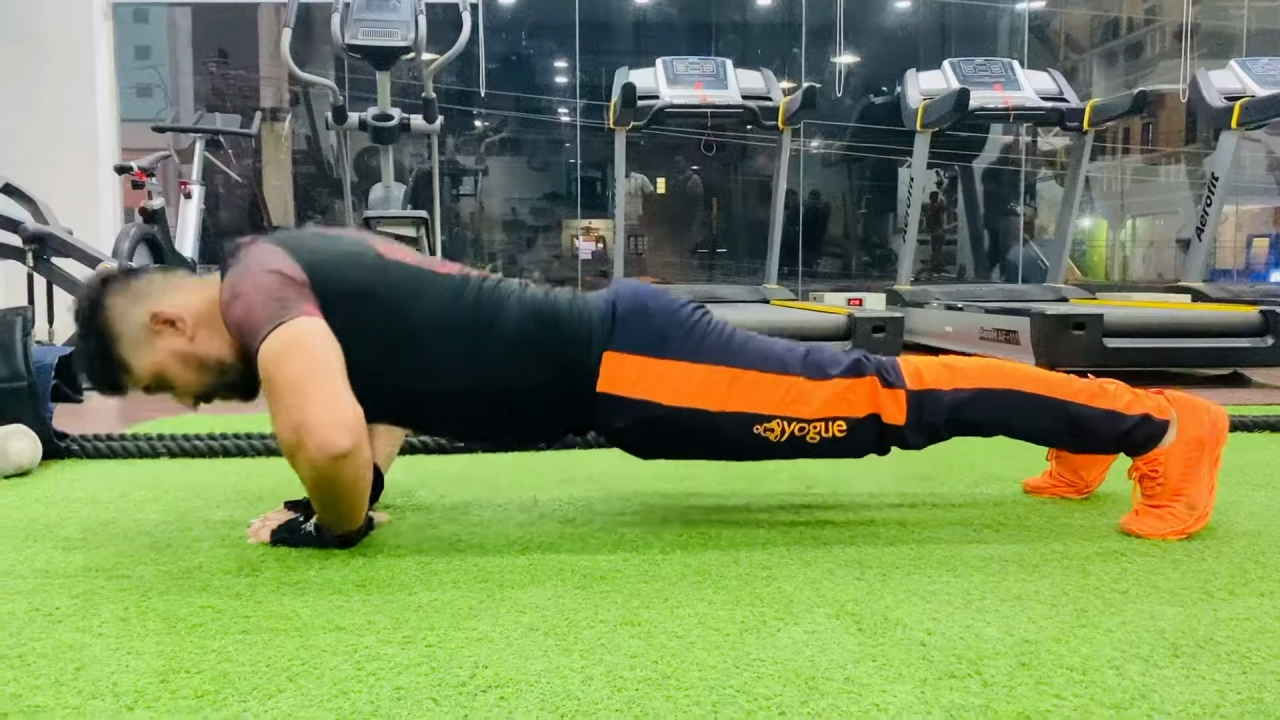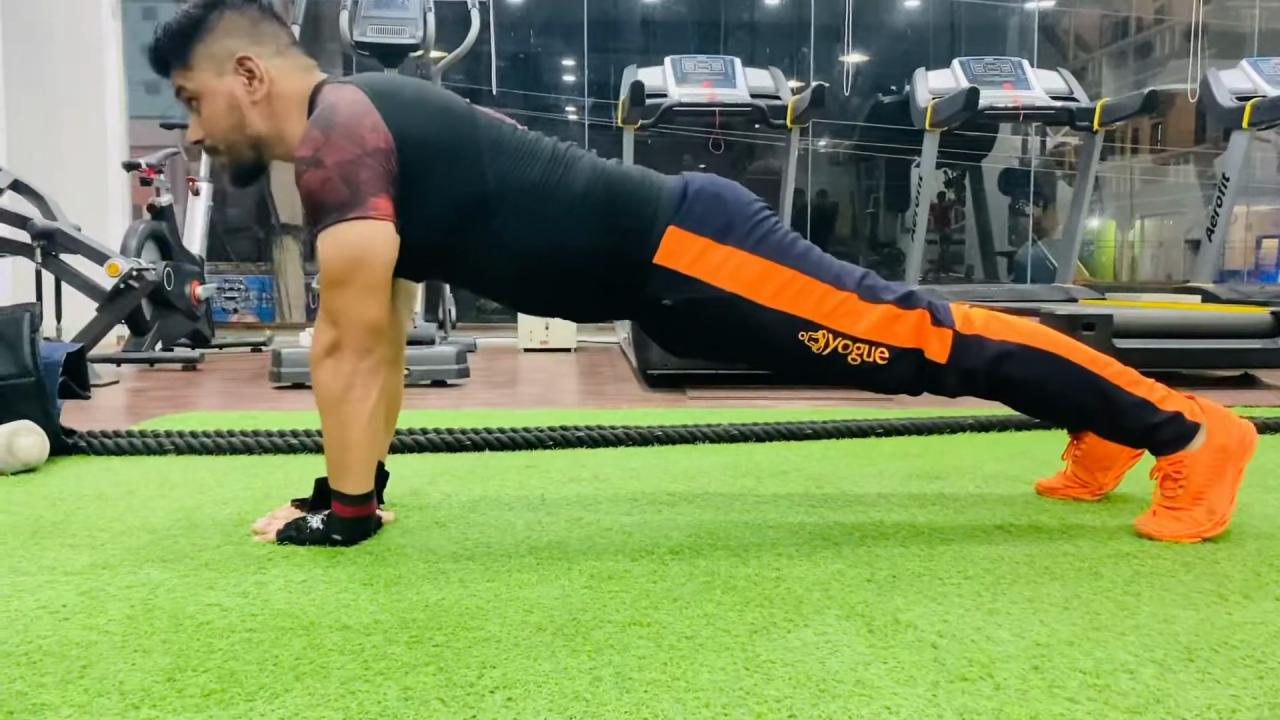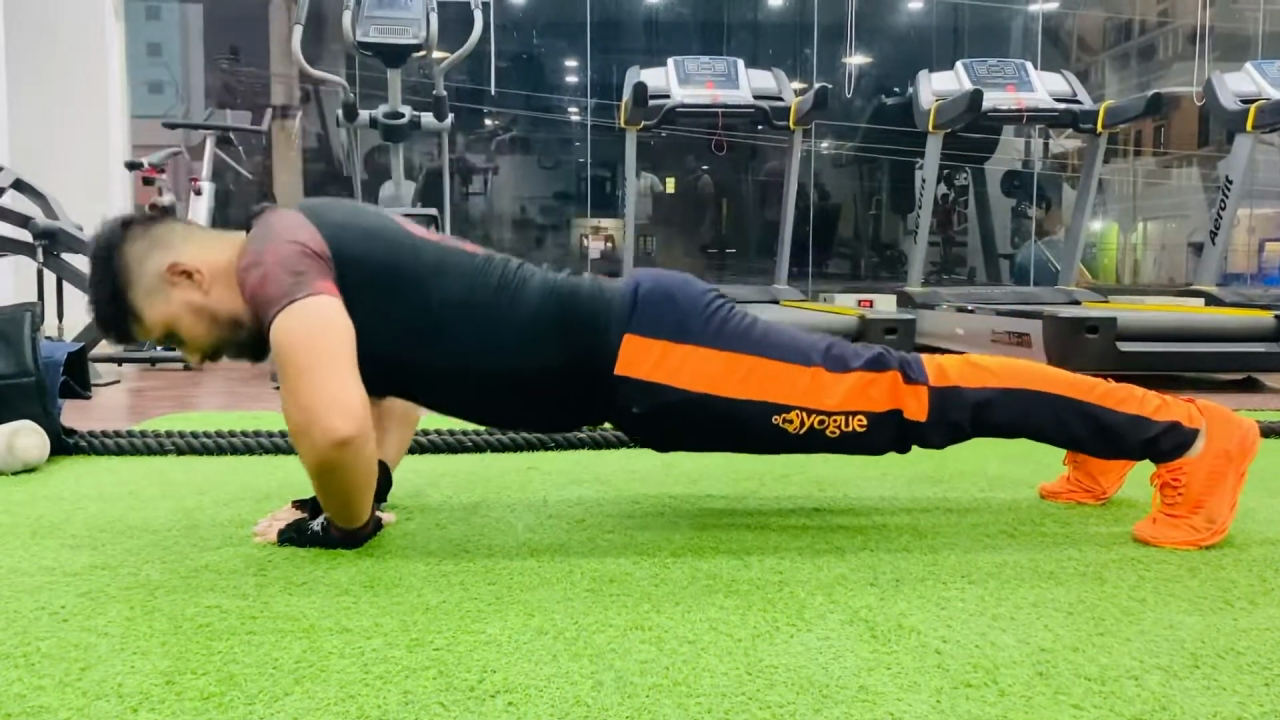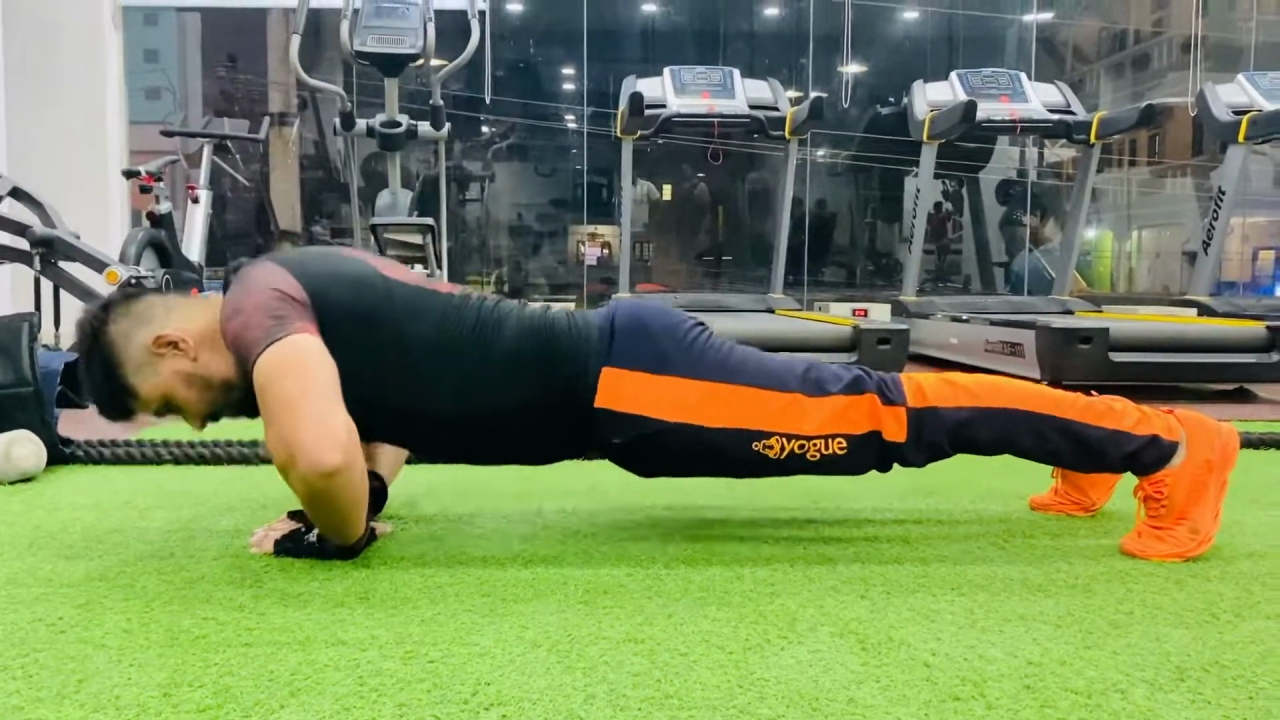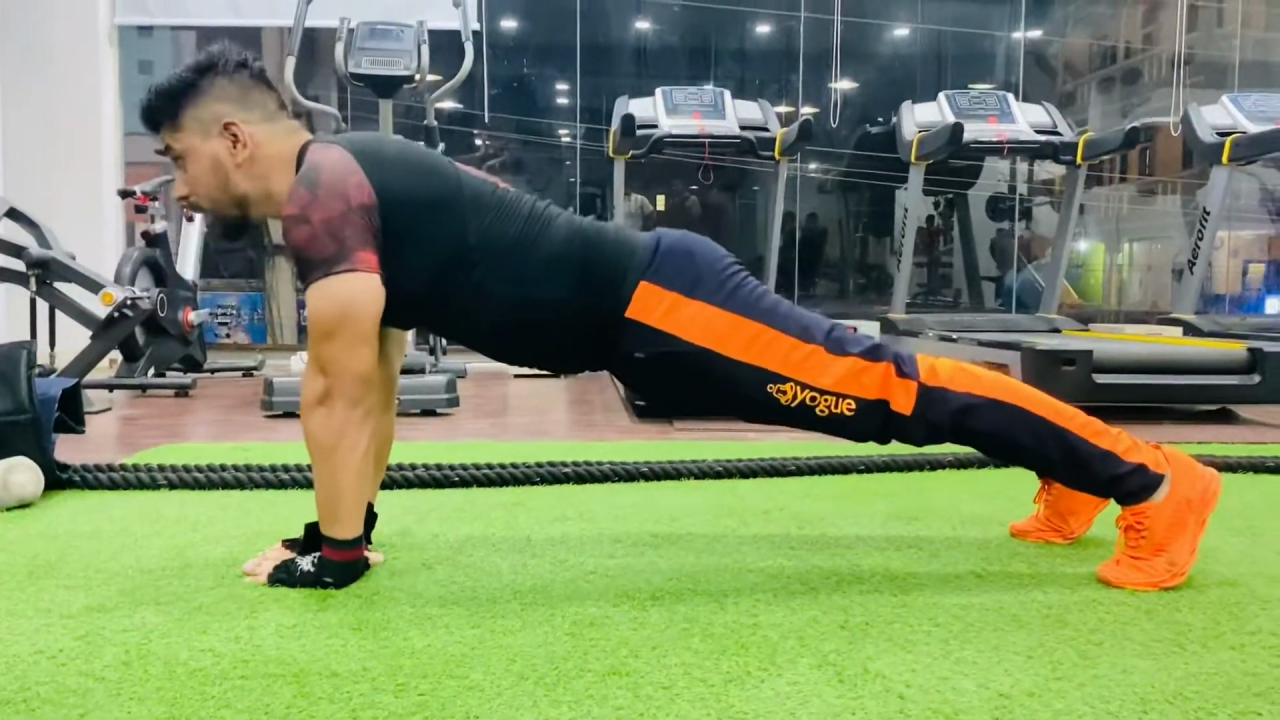
dt=0.7s
person 1, frame 1
left shoulder: (253, 284)
right shoulder: (294, 269)
left elbow: (331, 436)
left wrist: (338, 514)
right wrist: (352, 478)
left hip: (619, 364)
right hip: (608, 346)
left knee: (876, 397)
right knee: (848, 392)
left ankle: (1159, 425)
right ankle: (1082, 413)
person 1, frame 2
left shoulder: (334, 135)
right shoulder: (358, 126)
left elbow: (347, 346)
right elbow: (380, 333)
left wrist: (344, 509)
right wrist: (360, 476)
left hip: (681, 252)
right hip: (666, 255)
left knee: (917, 340)
right knee: (902, 340)
left ankle: (1189, 435)
right ankle: (1104, 432)
person 1, frame 3
left shoulder: (273, 254)
right shoulder: (313, 245)
left elbow: (333, 423)
right elbow: (394, 361)
left wrist: (341, 519)
right wrist: (370, 473)
left hip: (636, 355)
right hip: (625, 333)
left knee: (894, 396)
right knee: (865, 390)
left ankle: (1185, 432)
right ankle: (1101, 438)
person 1, frame 4
left shoulder: (253, 304)
right shoulder: (297, 294)
left elbow: (321, 451)
left wrist: (339, 532)
right wrist: (367, 484)
left hip: (618, 385)
right hip: (610, 360)
left knee: (875, 418)
right knee: (845, 404)
left ankle: (1165, 444)
right ankle: (1092, 426)
person 1, frame 5
left shoulder: (321, 196)
right shoulder: (343, 184)
left elbow: (338, 391)
right elbow: (374, 373)
left wrist: (334, 551)
right wrist: (349, 516)
left hip: (653, 304)
right hip: (639, 303)
left knee: (884, 390)
right knee: (868, 390)
left ankle: (1151, 484)
right ankle: (1079, 475)
